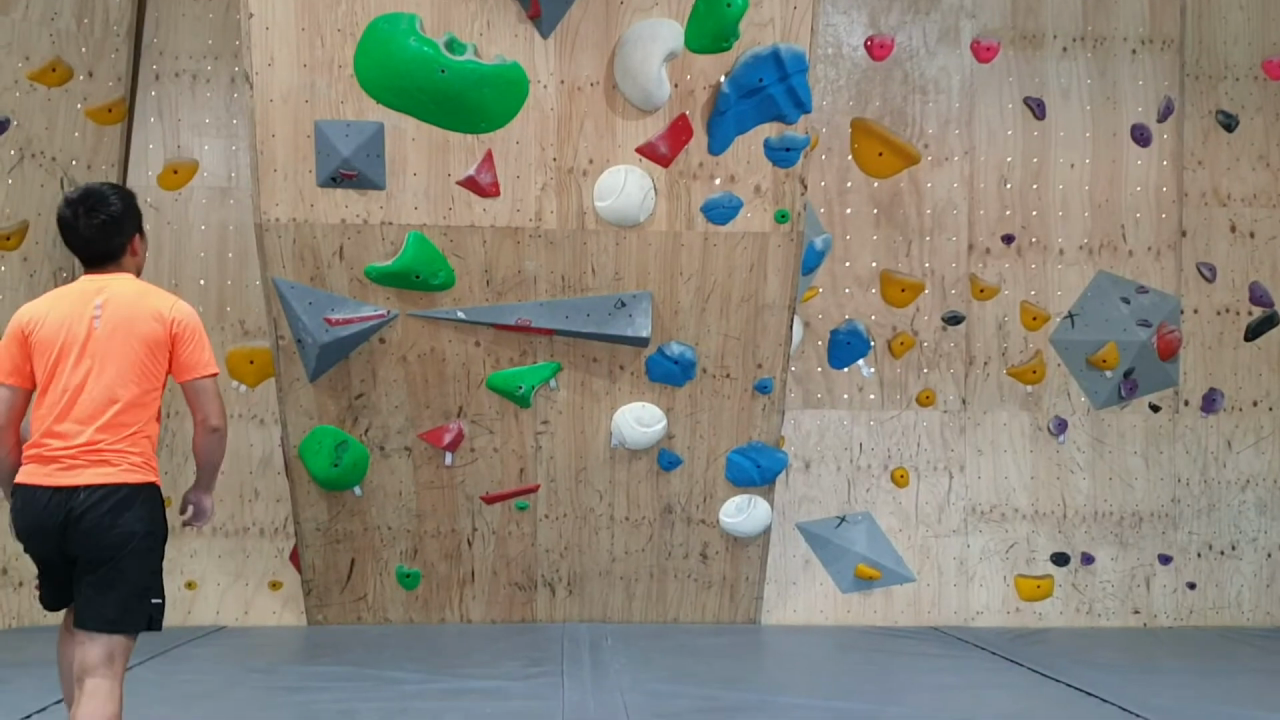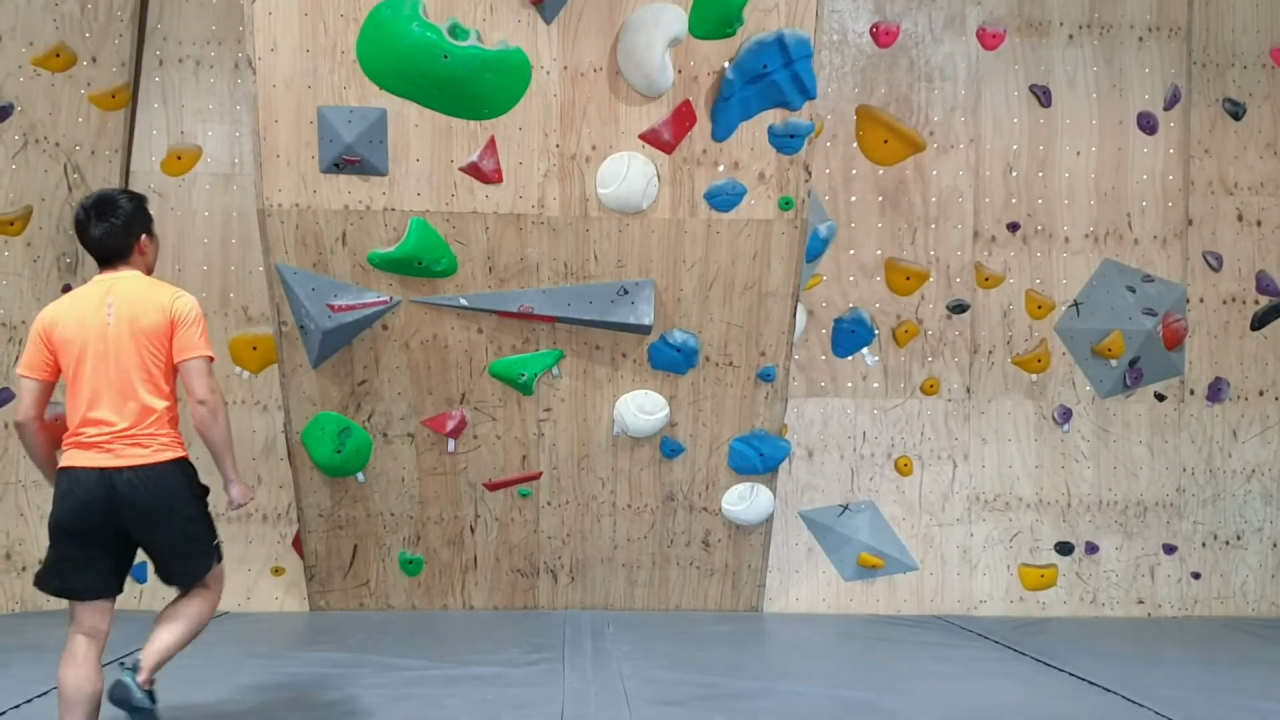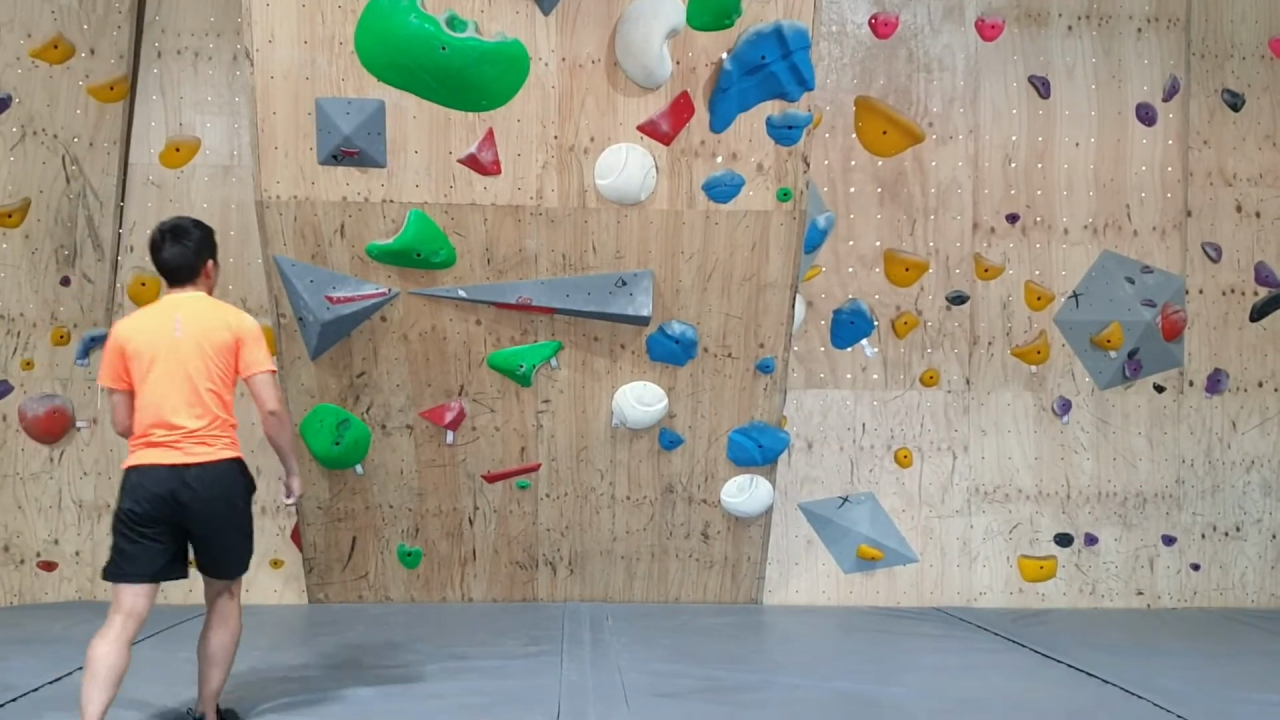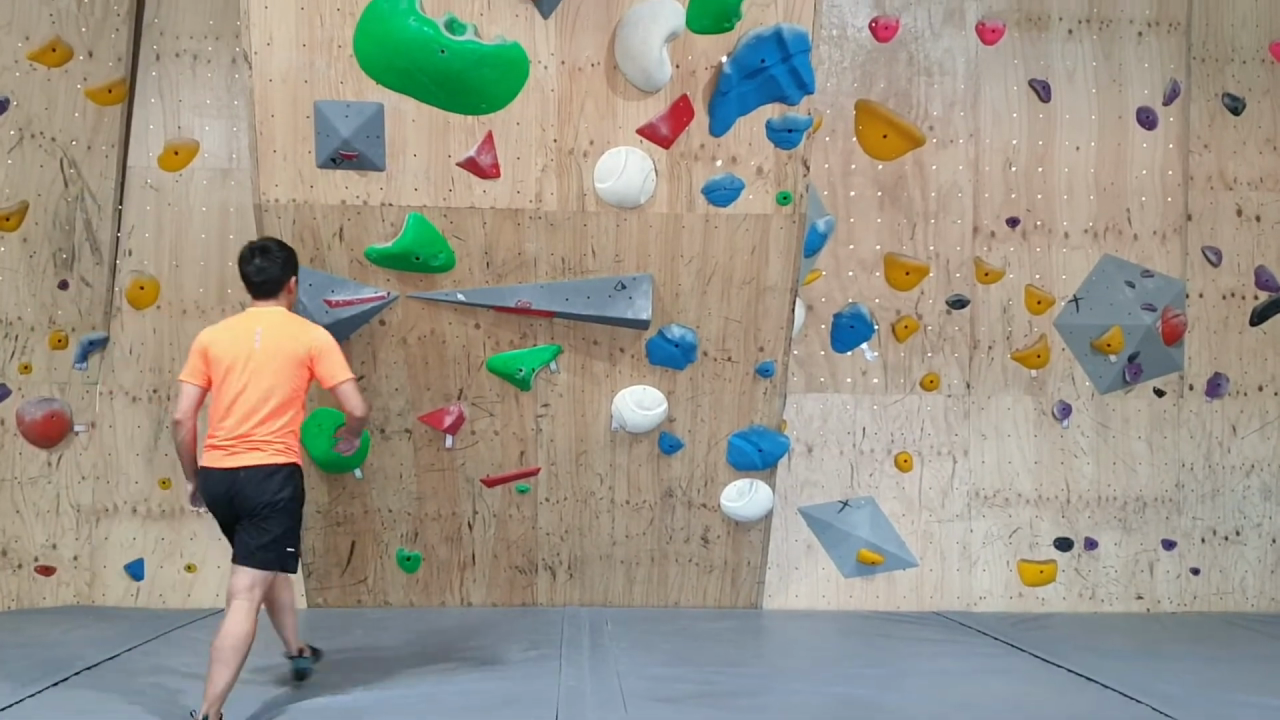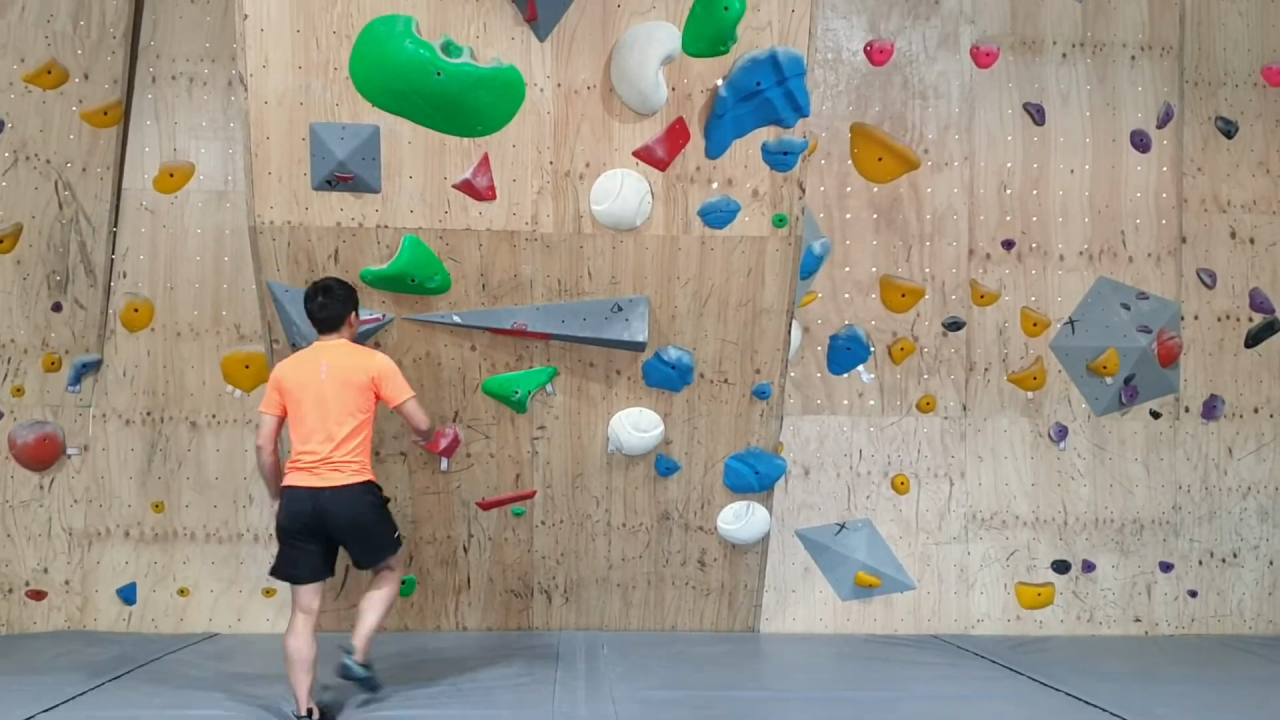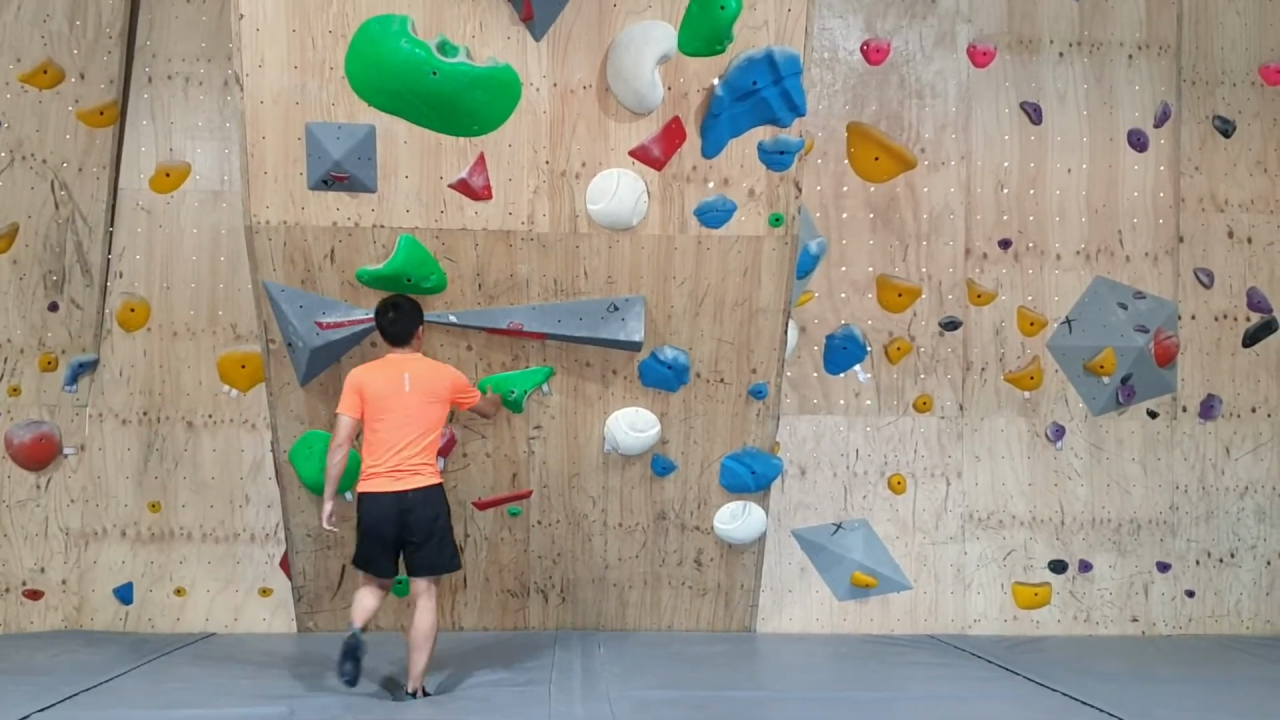
dt=0.5s
person 1, frame 1
right shoulder: (171, 313)
right elbow: (212, 421)
right wrist: (202, 490)
right hip: (124, 497)
left knee: (79, 620)
right knee: (101, 667)
person 1, frame 2
left shoulder: (54, 314)
right shoulder: (175, 304)
left elbow: (26, 417)
right elbow: (203, 399)
left wrist: (58, 479)
right wrist: (232, 477)
left hip: (81, 481)
right hip: (156, 474)
left knee: (86, 631)
right knee: (205, 584)
right ankle: (142, 673)
person 1, frame 3
left shoulder: (127, 330)
right shoulder: (237, 323)
left elbow: (123, 424)
right elbow: (272, 408)
right wrist: (291, 469)
left hip: (145, 478)
right hip: (216, 475)
left knee: (125, 613)
right knee: (223, 597)
person 1, frame 4
left shoulder: (211, 336)
right shoulder: (312, 336)
left elbow: (181, 417)
right elbow: (357, 410)
left wrist: (192, 477)
right wrist: (351, 436)
left hip: (216, 475)
right hip: (272, 475)
left knee: (267, 566)
right knee: (243, 596)
left ankle: (298, 653)
person 1, frame 5
left shoulder: (285, 370)
right shoulder: (373, 363)
left elbow: (264, 445)
right elbow: (421, 425)
left wrist: (275, 497)
right wrist: (428, 439)
left hip: (297, 496)
right hip: (351, 493)
left knee: (305, 610)
right knee: (387, 573)
right ankle: (357, 654)
person 1, frame 6
left shoulder: (360, 377)
right shoulder: (446, 376)
left elbow: (341, 443)
right elbow: (489, 410)
left wrist: (329, 497)
right wrist: (496, 398)
left hip: (374, 497)
right hip: (425, 496)
left knee: (373, 583)
right knee: (425, 595)
left ankle: (355, 635)
right ankle: (415, 687)
